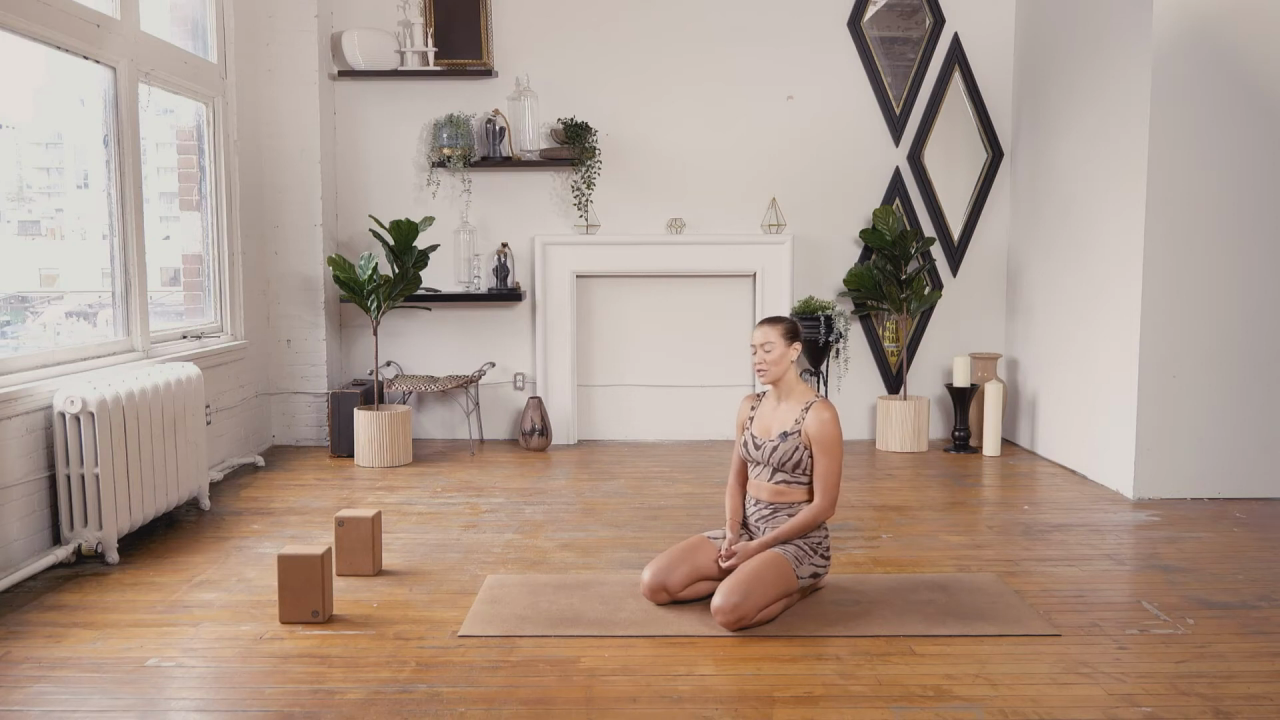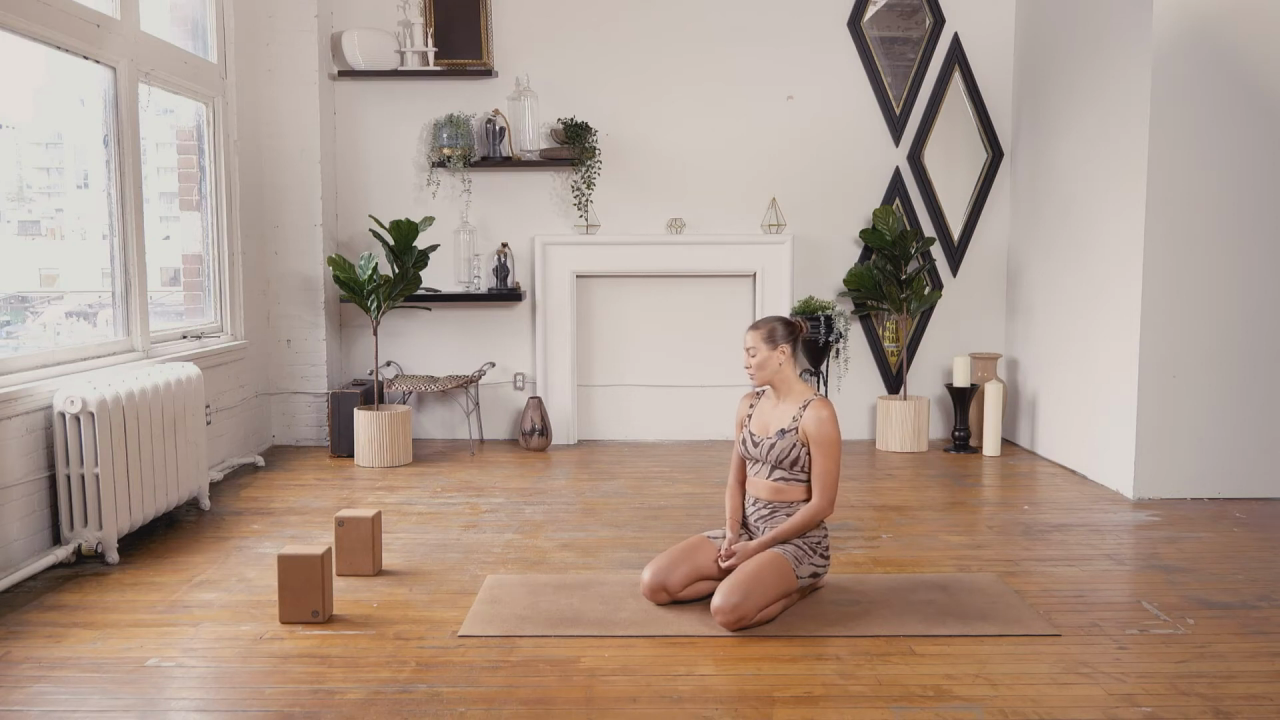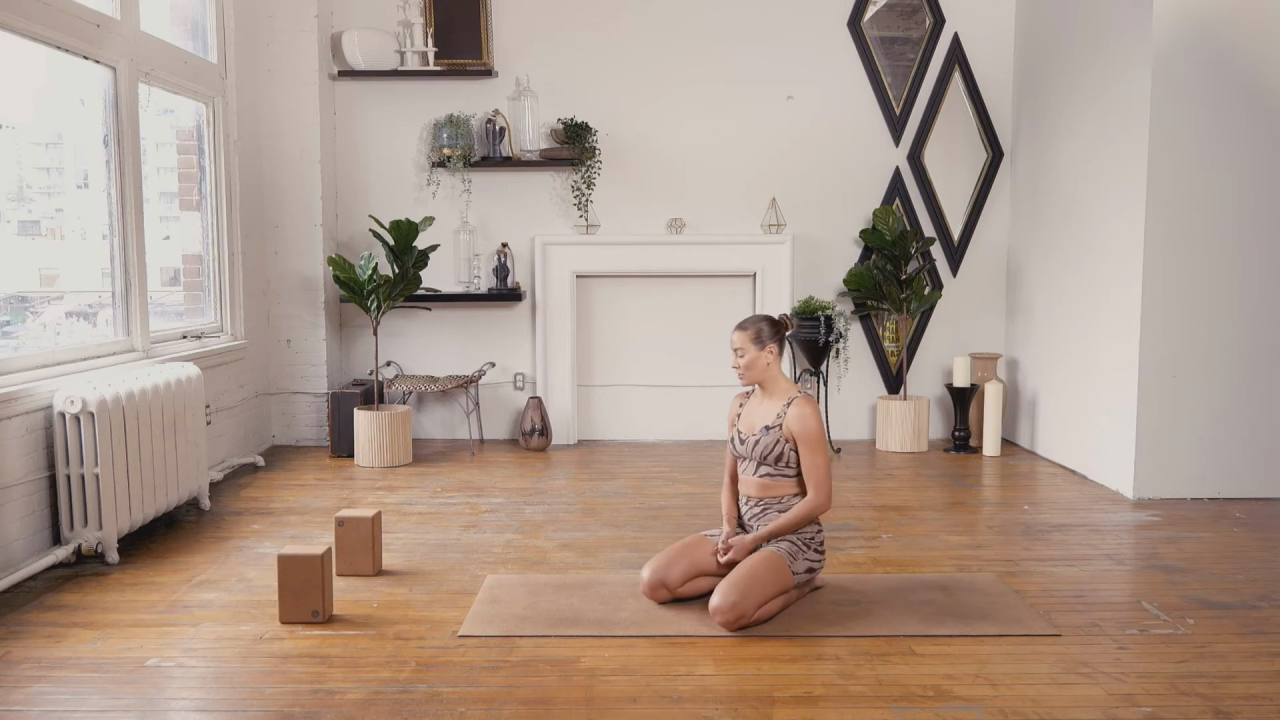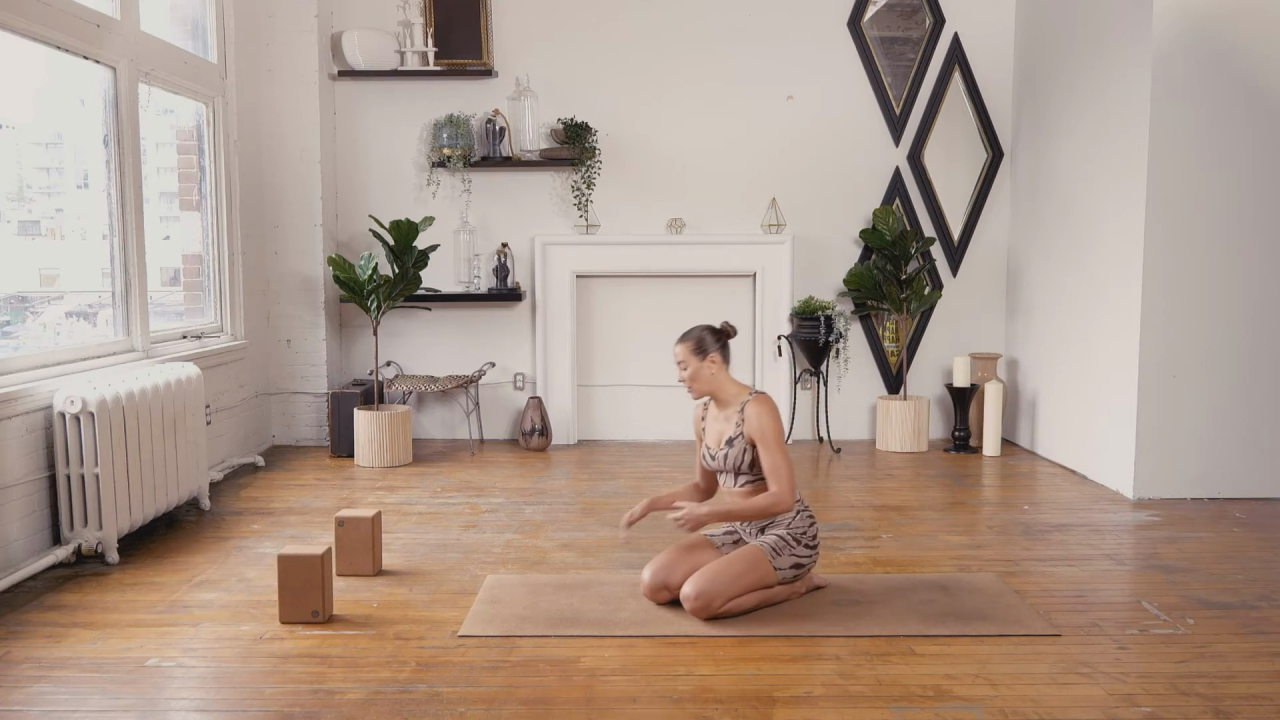
dt=0.4s
person 1, frame 1
left shoulder: (819, 415)
right shoulder: (749, 406)
left elbow: (824, 505)
left wrist: (756, 547)
right wrist: (732, 532)
left hip: (797, 539)
right hip: (747, 527)
left knee: (727, 609)
right knee: (653, 584)
left ankle: (800, 585)
right ankle: (755, 578)
person 1, frame 2
left shoulder: (817, 413)
right shoulder: (749, 404)
left elbow: (822, 504)
left wrist: (757, 547)
right wrist: (732, 532)
left hip: (797, 538)
right hip: (747, 527)
left knee: (727, 609)
right knee: (654, 584)
left ankle: (799, 584)
right ankle: (752, 578)
person 1, frame 3
left shoulder: (801, 410)
right shoulder: (740, 404)
left elbow: (820, 499)
left wrist: (753, 540)
right wrist: (729, 527)
left hip: (792, 537)
right hip: (744, 528)
left knee: (726, 611)
right knee: (653, 582)
left ankle: (798, 583)
right ankle: (748, 577)
person 1, frame 4
left shoulder: (757, 411)
right shoulder: (702, 414)
left elbow: (782, 499)
right elbow: (704, 486)
left wrist: (707, 514)
right wrist: (653, 502)
left hip: (786, 533)
right hip: (742, 532)
left knee: (697, 598)
right knee: (654, 585)
left ankle: (796, 584)
right ankle: (766, 576)
